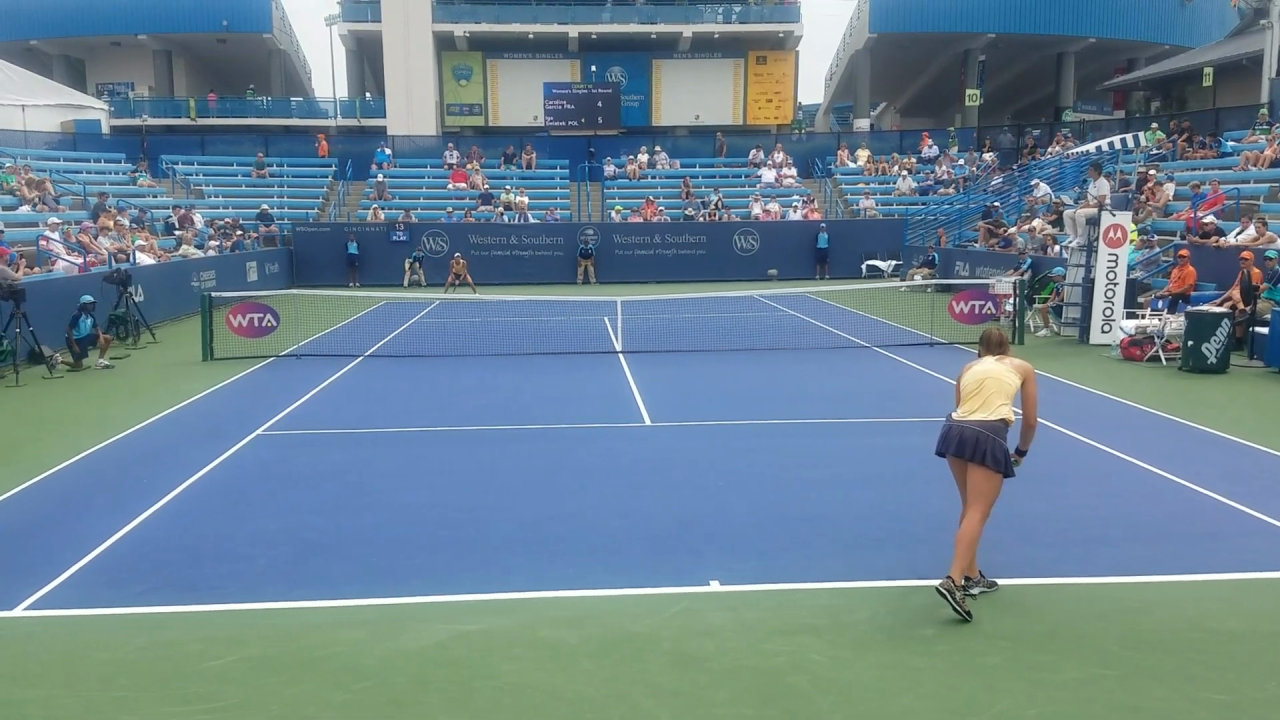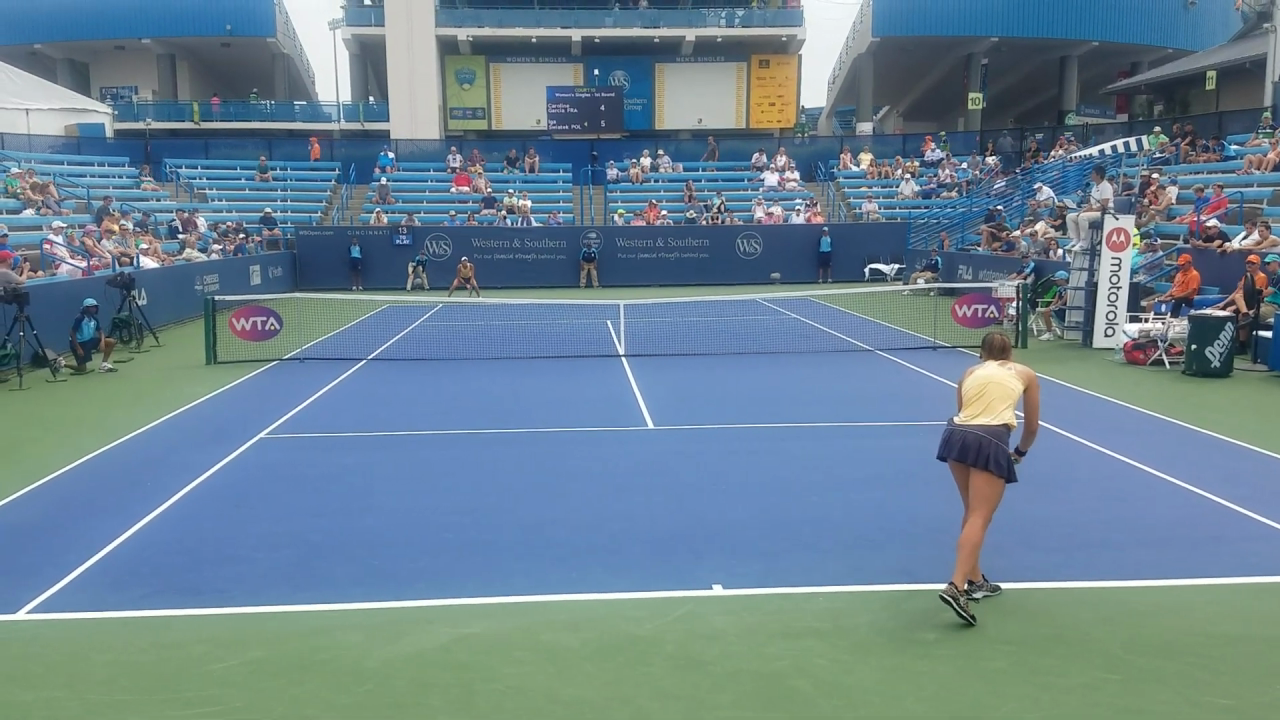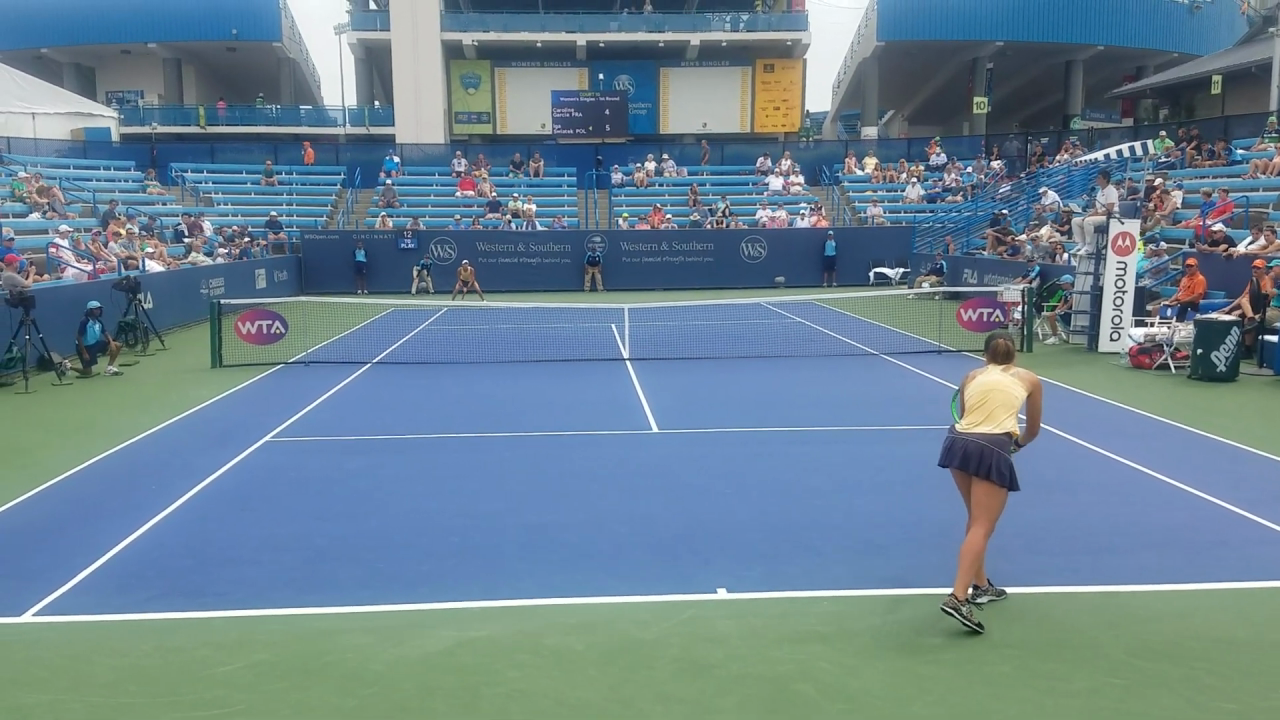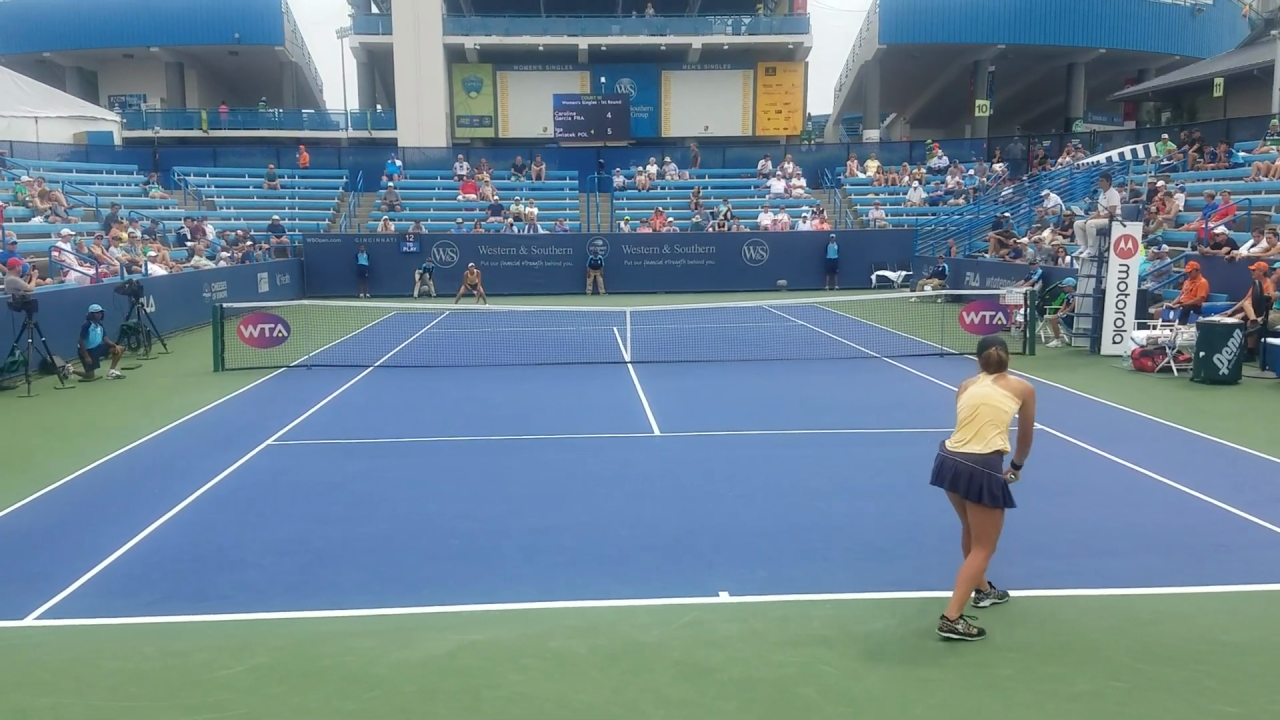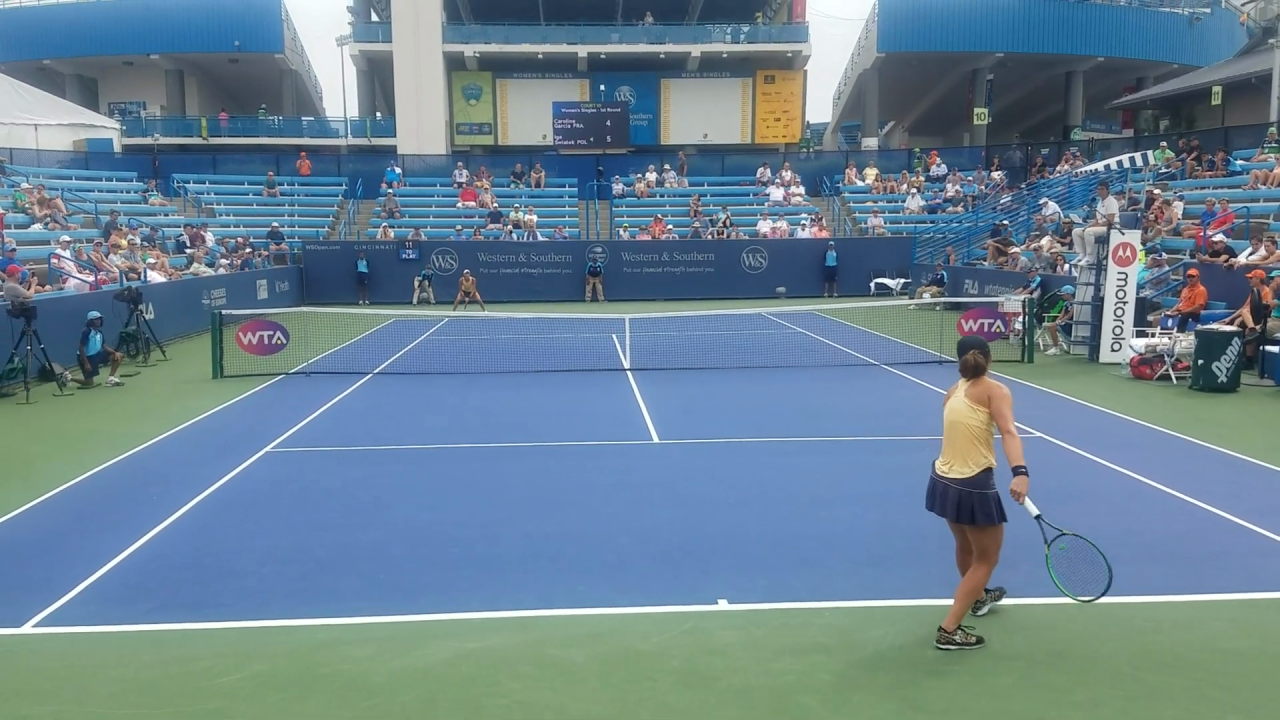
dt=0.5s
person 1, frame 1
left shoulder: (968, 368)
right shoulder: (1022, 367)
right elbow: (1030, 421)
right wrist: (1021, 452)
left hip: (954, 430)
right hip: (988, 436)
left knee: (970, 508)
right knee: (977, 514)
left ankle: (971, 577)
right ankle: (953, 581)
person 1, frame 2
left shoulder: (970, 372)
right shoulder: (1025, 373)
right elbow: (1031, 427)
right wrist: (1019, 452)
left hip: (955, 434)
right hip: (990, 441)
left knee: (972, 512)
right knee: (979, 519)
left ankle: (974, 580)
right ankle: (956, 587)
person 1, frame 3
left shoulder: (972, 376)
right shoulder: (1029, 379)
right elbow: (1033, 430)
right wrist: (1017, 443)
left hip: (958, 441)
right hip: (992, 449)
left knee: (976, 519)
right knee: (981, 528)
left ankle: (980, 585)
right ankle: (958, 598)
person 1, frame 4
left shoulder: (966, 386)
right shoulder: (1023, 388)
right elbow: (1025, 439)
right wrist: (1016, 466)
left hip: (948, 460)
right hip: (983, 467)
left knee: (971, 531)
right knee: (983, 546)
left ankle: (982, 589)
right ankle: (951, 617)
person 1, frame 5
left shoulder: (953, 392)
right shoulder: (994, 390)
right elbow: (1008, 432)
right wrist: (1020, 472)
left hip: (941, 481)
right hip: (974, 486)
left knee: (966, 545)
right knee: (986, 560)
left ankle: (978, 596)
right ankle: (949, 630)
